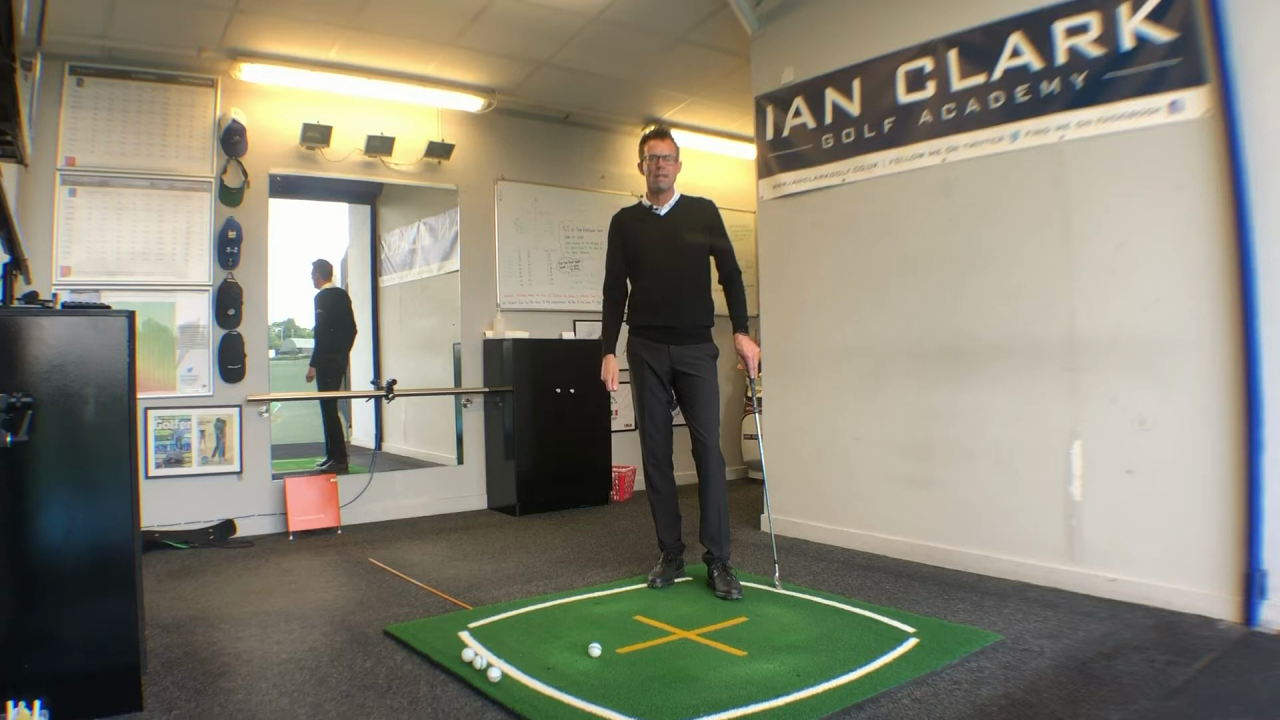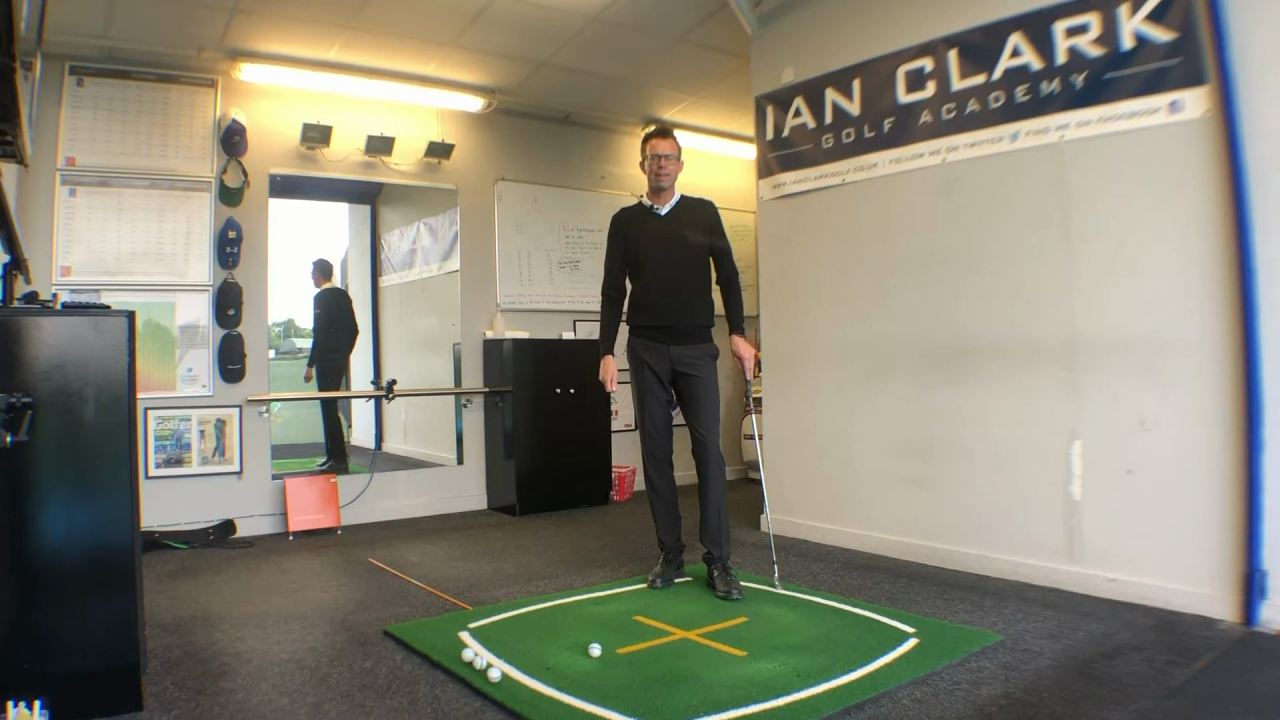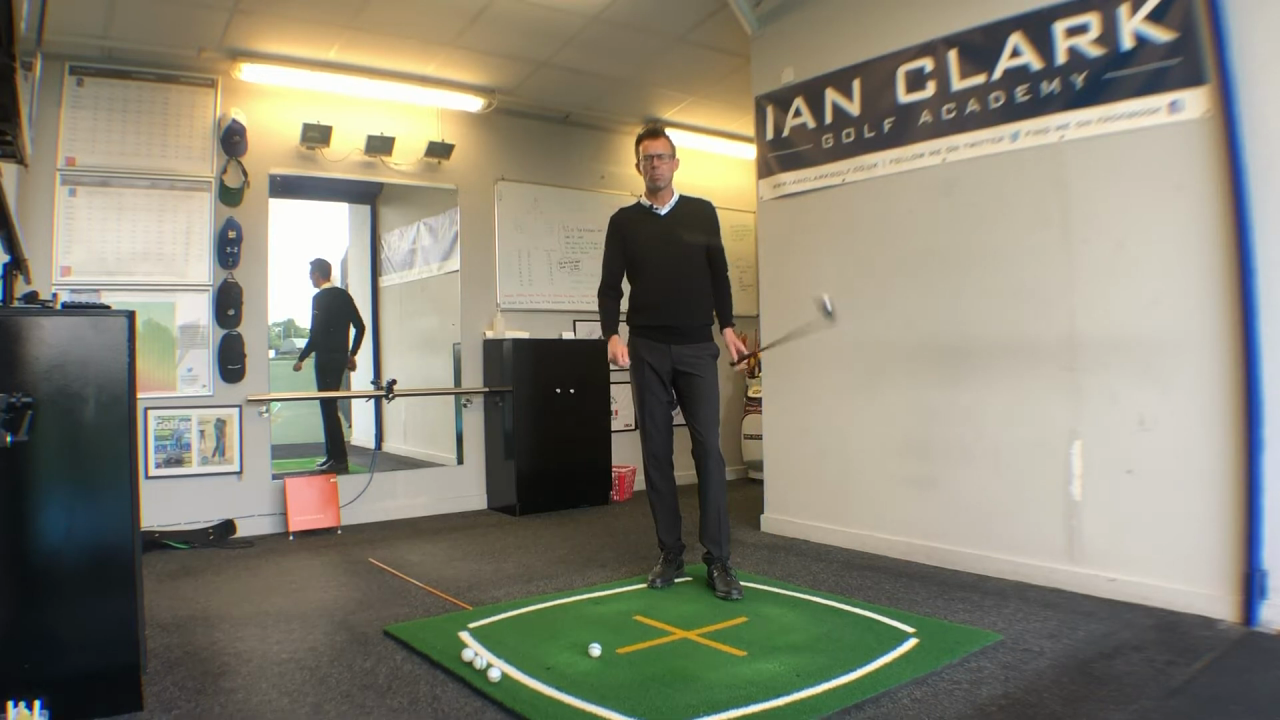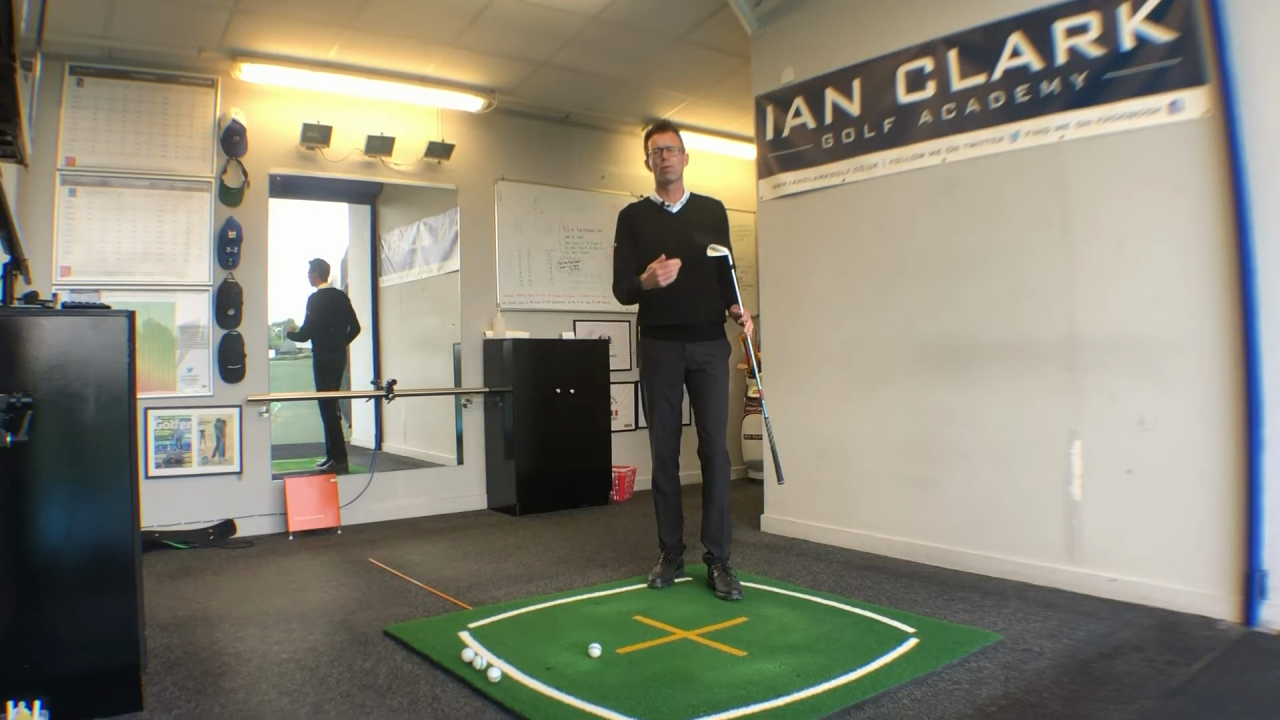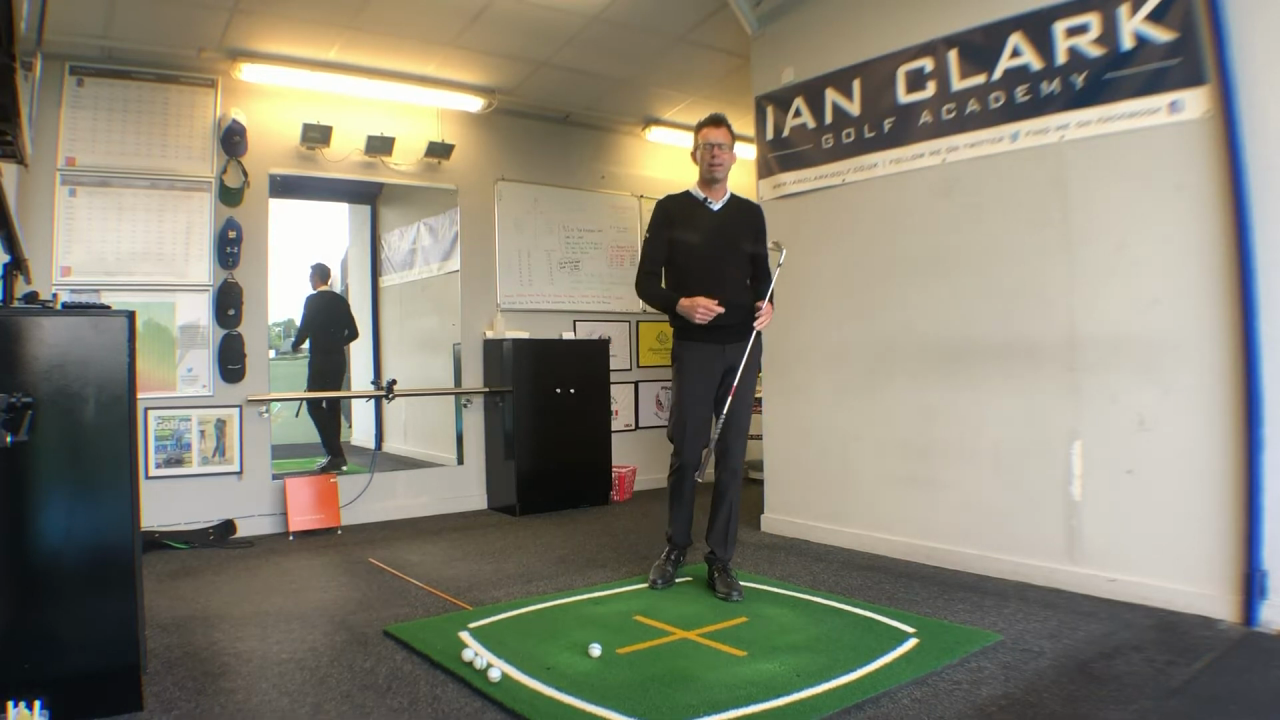
dt=1s
person 1, frame 1
left shoulder: (702, 212)
right shoulder: (624, 222)
left elbow: (730, 273)
right elbow: (614, 291)
left wrist: (741, 331)
right wrist: (609, 351)
left hip: (696, 347)
right hip: (646, 349)
left knee: (708, 447)
right knee: (656, 451)
left ankle: (718, 560)
right ankle: (670, 553)
person 1, frame 2
left shoulder: (703, 213)
right shoulder: (625, 222)
left elbow: (728, 275)
right elbow: (612, 291)
left wrist: (738, 333)
right wrist: (607, 352)
left hip: (696, 347)
right hip: (647, 350)
left knee: (708, 448)
right knee: (656, 451)
left ankle: (718, 560)
right ankle: (670, 554)
person 1, frame 3
left shoulder: (702, 212)
right shoulder: (624, 222)
left elbow: (719, 275)
right elbow: (609, 287)
left wrist: (727, 326)
right wrist: (612, 335)
left hip: (697, 347)
right hip: (647, 349)
left knee: (708, 448)
right knee: (656, 452)
left ankle: (718, 560)
right ankle: (670, 554)
person 1, frame 4
left shoulder: (712, 211)
right shoulder: (632, 218)
left elbow: (726, 273)
right elbow: (621, 289)
left wrist: (737, 308)
right wrist: (646, 281)
left hip: (710, 345)
right hip: (659, 347)
left knee: (714, 449)
right knee: (663, 452)
left ankle: (718, 559)
right ankle: (671, 553)
person 1, frame 5
left shoulder: (751, 213)
right shoulder: (670, 210)
left elbow: (761, 276)
right elbow: (646, 283)
left wrist: (765, 305)
right wrist: (679, 305)
left hip: (742, 349)
right hip: (693, 348)
left knee: (731, 455)
right knee: (687, 451)
left ankle: (720, 560)
right ankle: (676, 547)
person 2, frame 1
left shoulder: (322, 298)
right shoulder: (343, 295)
left elbow: (321, 334)
right elbow: (352, 329)
left wrist: (313, 365)
left hip: (327, 359)
right hip: (341, 358)
left knee: (329, 407)
right knee: (330, 406)
left ankle: (340, 458)
right ankle: (332, 454)
person 2, frame 2
left shoulder: (321, 298)
right shoulder: (343, 296)
left elbow: (319, 334)
right elbow: (353, 329)
left wrist: (310, 365)
left hip: (327, 360)
right hip: (340, 359)
left knee: (329, 408)
right knee: (330, 407)
left ankle: (340, 459)
right ankle: (332, 455)
person 2, frame 3
left shoulder: (320, 298)
right shoulder: (344, 296)
left elbow: (316, 334)
right elbow: (360, 327)
left wrist: (301, 359)
right wrist: (352, 354)
left hip: (326, 358)
right hip: (340, 357)
left knee: (329, 407)
right knee: (330, 406)
left ankle: (340, 459)
right ankle: (332, 455)
person 2, frame 4
left shoulder: (316, 299)
right shoulder: (341, 296)
left elbow: (305, 334)
right elbow: (355, 328)
left wrist: (290, 333)
left hip: (324, 357)
right hip: (339, 356)
left knee: (327, 407)
right knee: (330, 405)
left ankle: (339, 459)
right ankle: (332, 455)
person 2, frame 5
left shoulder: (313, 300)
right shoulder: (341, 301)
left elbow: (304, 331)
right elbow: (353, 333)
left wrist: (295, 346)
left hip: (320, 359)
right hip: (338, 359)
left knee: (314, 405)
right knee: (333, 405)
left ankle: (335, 453)
right ankle: (334, 455)
